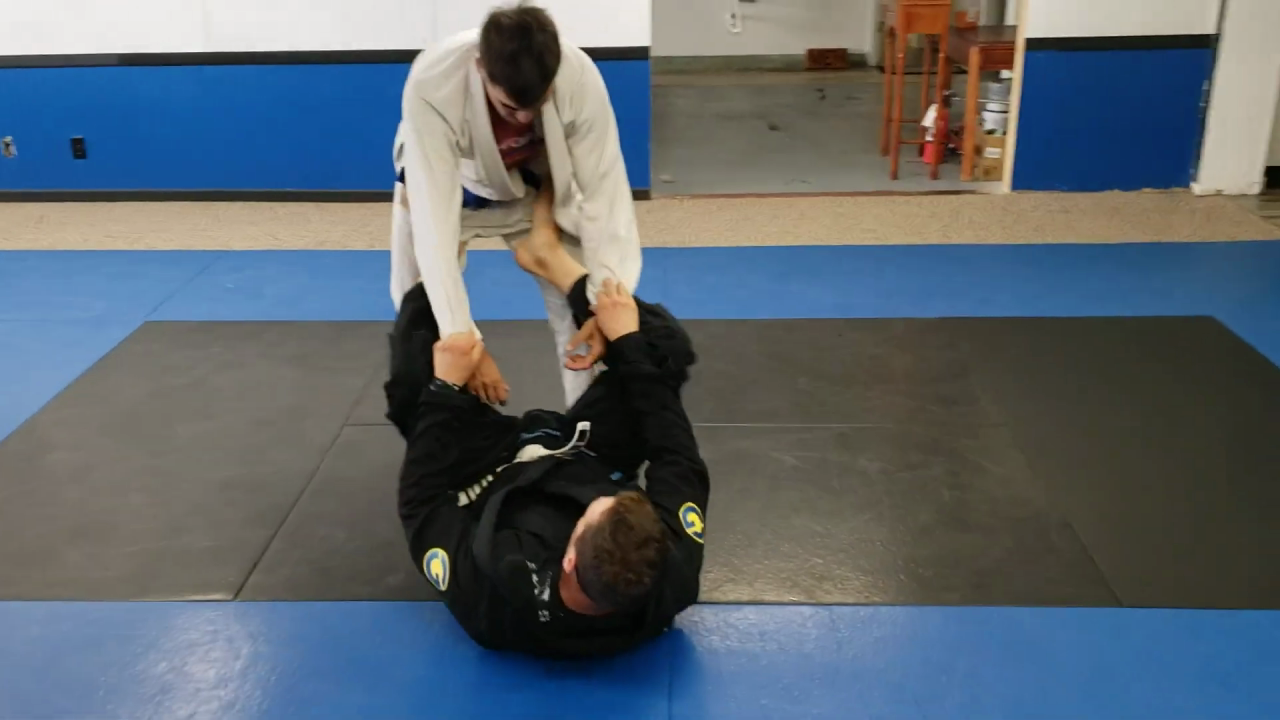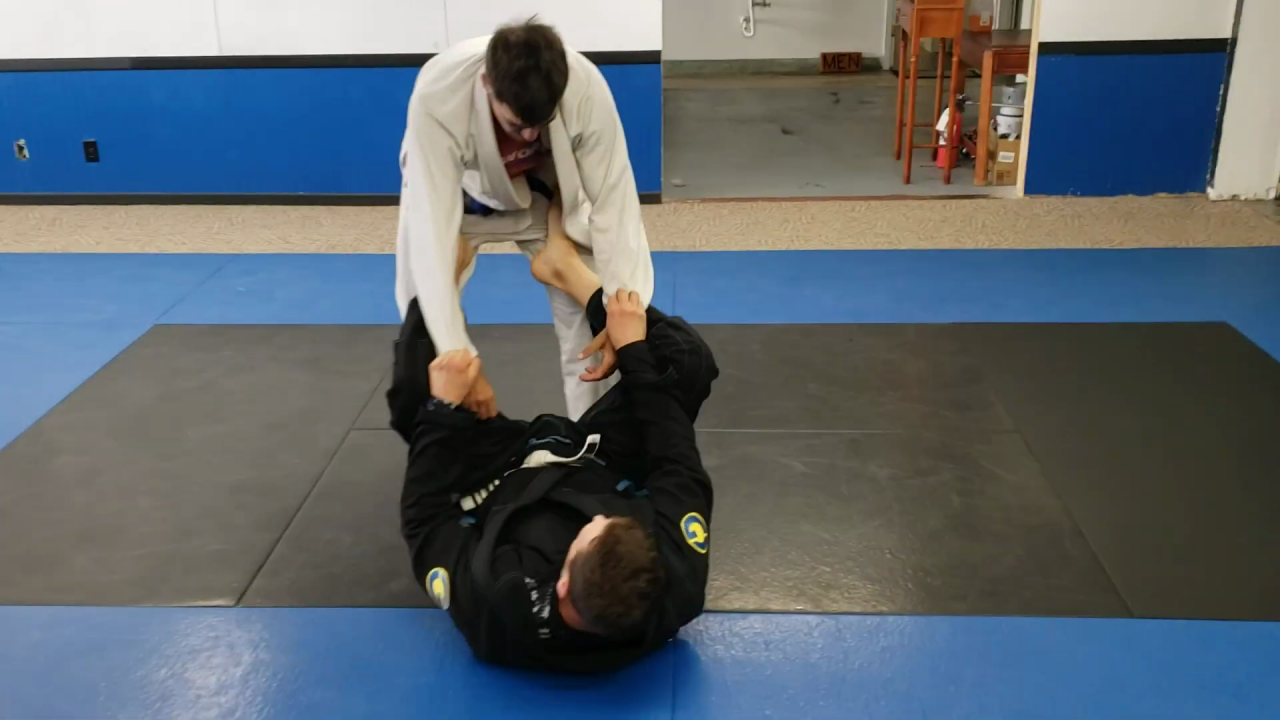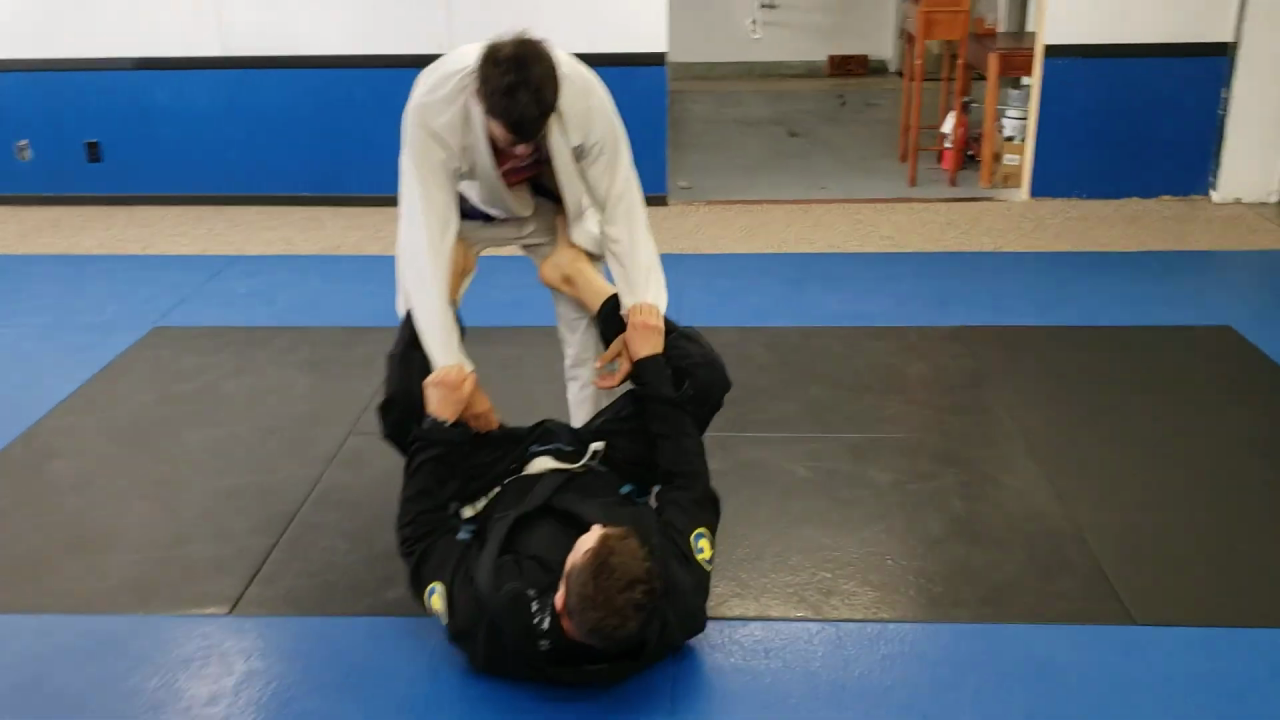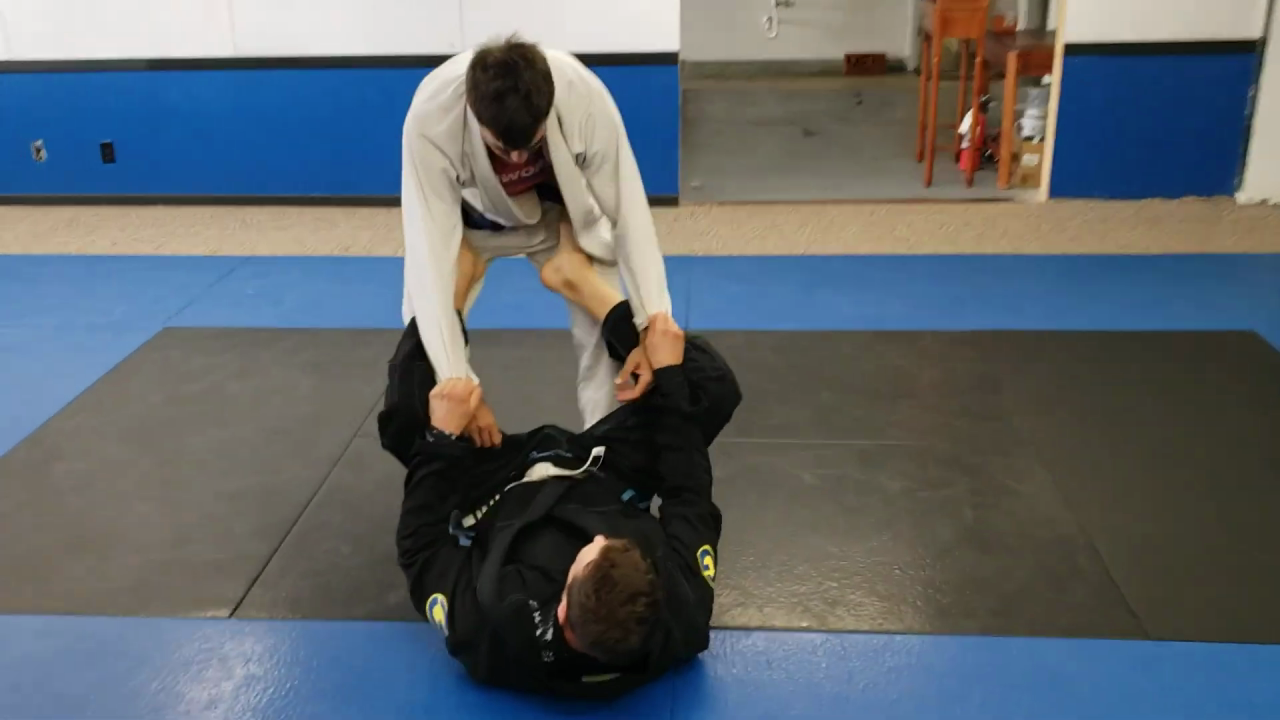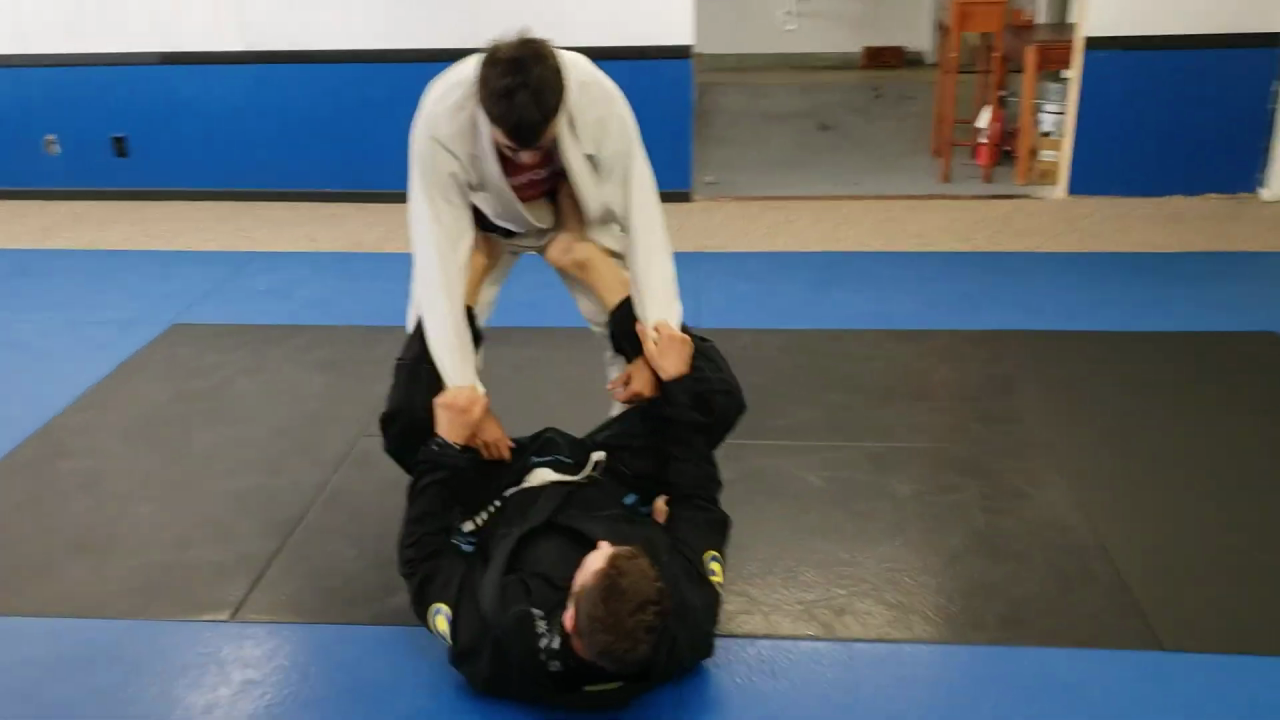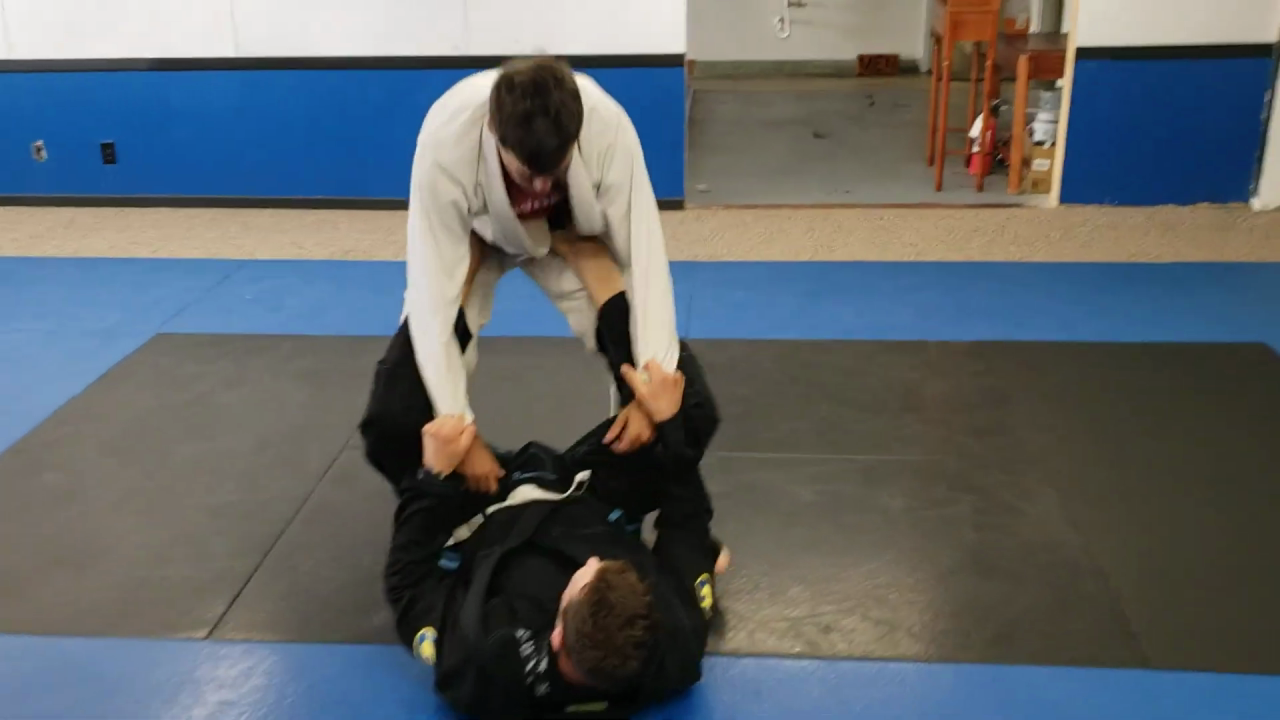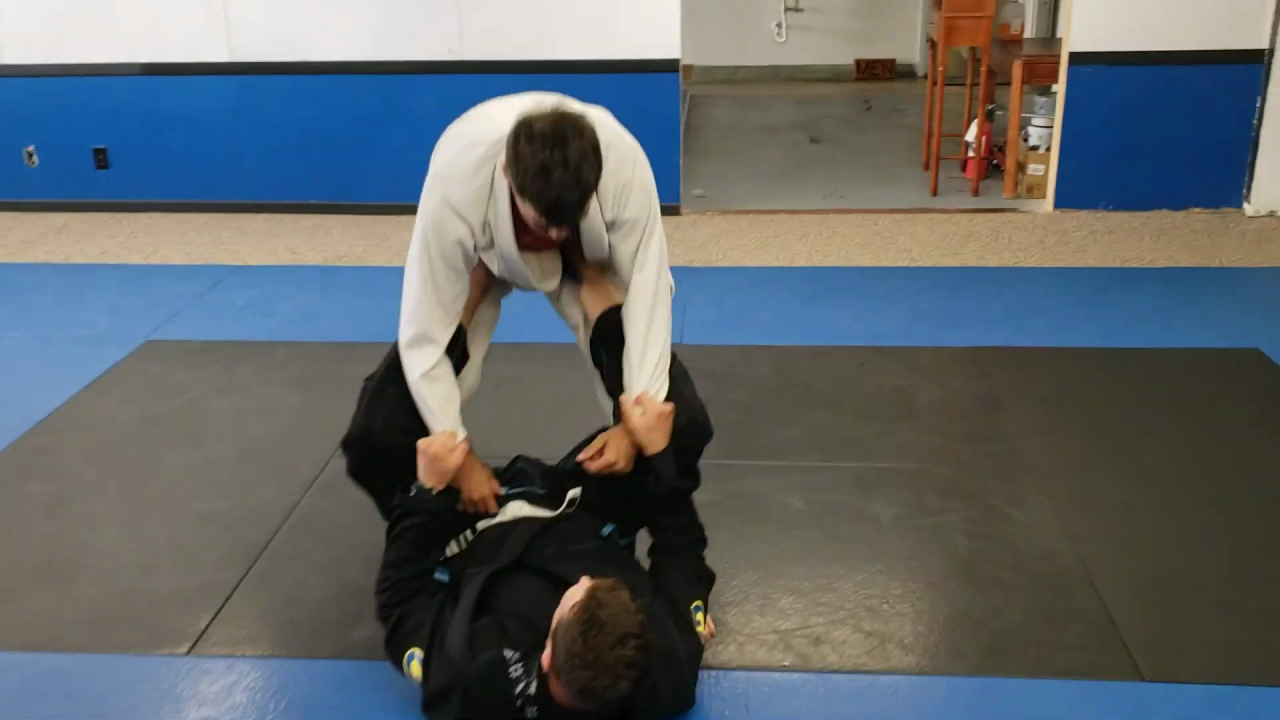
dt=0.1s
person 1, frame 1
left shoulder: (491, 600)
right shoulder: (674, 573)
left elbow: (422, 502)
right elbow: (677, 456)
left wrist: (444, 390)
right wrist: (631, 342)
left knee: (415, 382)
right knee: (664, 347)
right ankle: (547, 257)
person 1, frame 2
left shoulder: (493, 616)
right shoulder: (678, 585)
left elbow: (425, 521)
right elbow: (680, 469)
left wrist: (445, 407)
right wrist: (636, 352)
right knee: (685, 363)
right ankle: (565, 268)
person 1, frame 3
left shoulder: (488, 627)
right shoulder: (680, 601)
left elbow: (420, 536)
right elbow: (686, 481)
left wrist: (439, 425)
right wrist: (654, 364)
right knee: (699, 374)
right ankle: (575, 274)
person 1, frame 4
left shoulder: (489, 638)
right shoulder: (684, 614)
left elbow: (421, 548)
right elbow: (690, 495)
left wrist: (442, 438)
right wrist: (669, 374)
right knee: (708, 387)
right ankle: (579, 280)
person 1, frame 5
left shoulder: (496, 648)
right shoulder: (687, 624)
left elbow: (423, 553)
right elbow: (696, 501)
left wrist: (447, 449)
right wrist: (680, 387)
right knee: (716, 397)
right ankle: (594, 269)
person 1, frame 6
left shoulder: (476, 675)
right shoulder: (676, 651)
left elbow: (408, 587)
right elbow: (688, 530)
left wrist: (435, 476)
right wrist: (668, 423)
right knee: (689, 412)
person 1, frame 7
left shoulder: (466, 686)
right shoulder: (666, 677)
left elbow: (401, 605)
right elbow: (683, 563)
left wrist: (427, 492)
right wrist: (659, 454)
person 2, frame 1
left shoulder: (579, 79)
right shoulder: (431, 88)
left elbow: (603, 188)
right elbow: (434, 217)
left hip: (534, 184)
right hip: (445, 181)
left knee: (578, 309)
person 2, frame 2
left shoulder: (585, 89)
right shoulder: (436, 100)
left elbow: (612, 200)
right elbow: (433, 232)
left hip: (541, 189)
right hip: (451, 190)
left knee: (585, 314)
right knee: (426, 320)
person 2, frame 3
left shoulder: (584, 95)
right shoulder: (432, 112)
left elbow: (621, 204)
right elbow: (426, 243)
left hip: (547, 197)
right hip: (456, 201)
left knee: (586, 316)
right knee: (422, 326)
person 2, frame 4
left shoulder: (584, 100)
right shoulder: (430, 121)
left elbow: (628, 214)
right elbow: (429, 256)
left hip: (557, 204)
right hip: (465, 209)
left knee: (603, 320)
right knee: (428, 335)
person 2, frame 5
left shoulder: (599, 98)
right shoulder: (441, 128)
left elbow: (642, 219)
right elbow: (437, 268)
left hip: (572, 209)
right hip: (481, 215)
left knee: (626, 320)
right knee: (433, 339)
person 2, frame 6
left shoulder: (606, 126)
right shoulder: (445, 150)
left elbow: (643, 252)
right elbow: (432, 298)
left hip: (565, 228)
right hip: (476, 232)
left knee: (622, 340)
right knee: (412, 360)
person 2, frame 7
left shoulder: (624, 166)
right shoulder: (454, 191)
left elbow: (646, 287)
right elbow: (424, 335)
right wrist: (461, 456)
right hip: (482, 248)
left knee: (624, 358)
